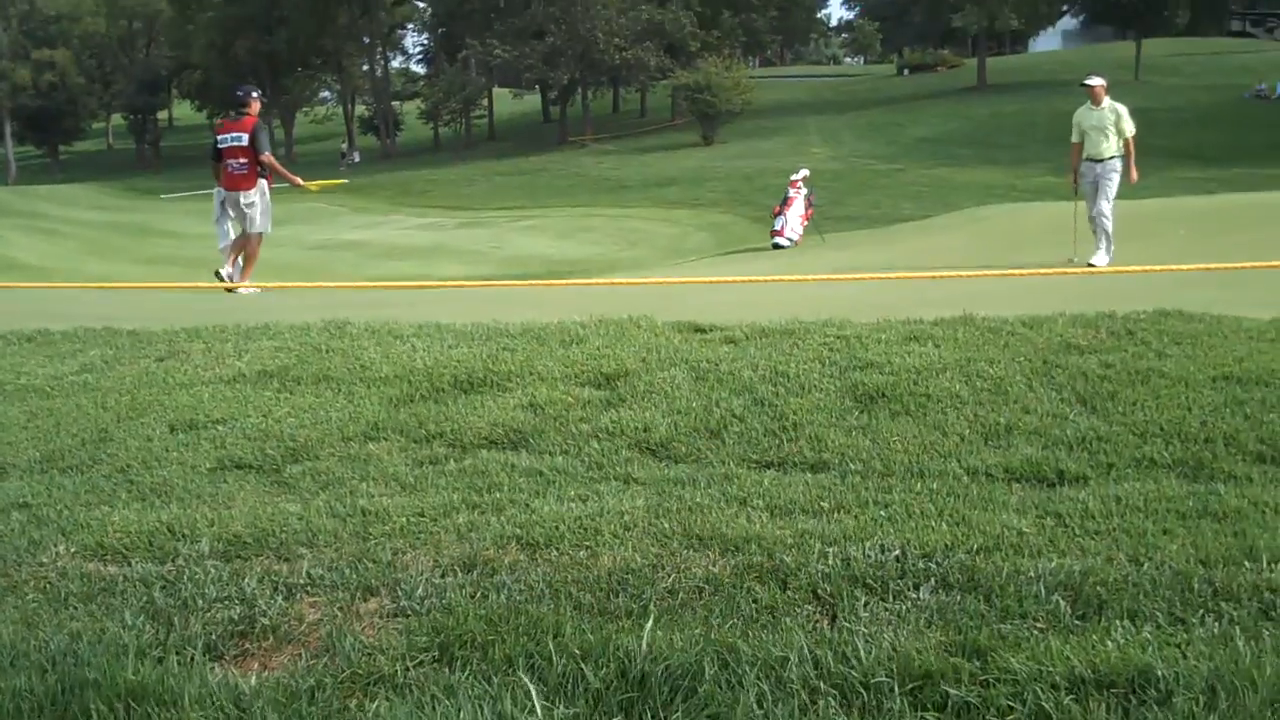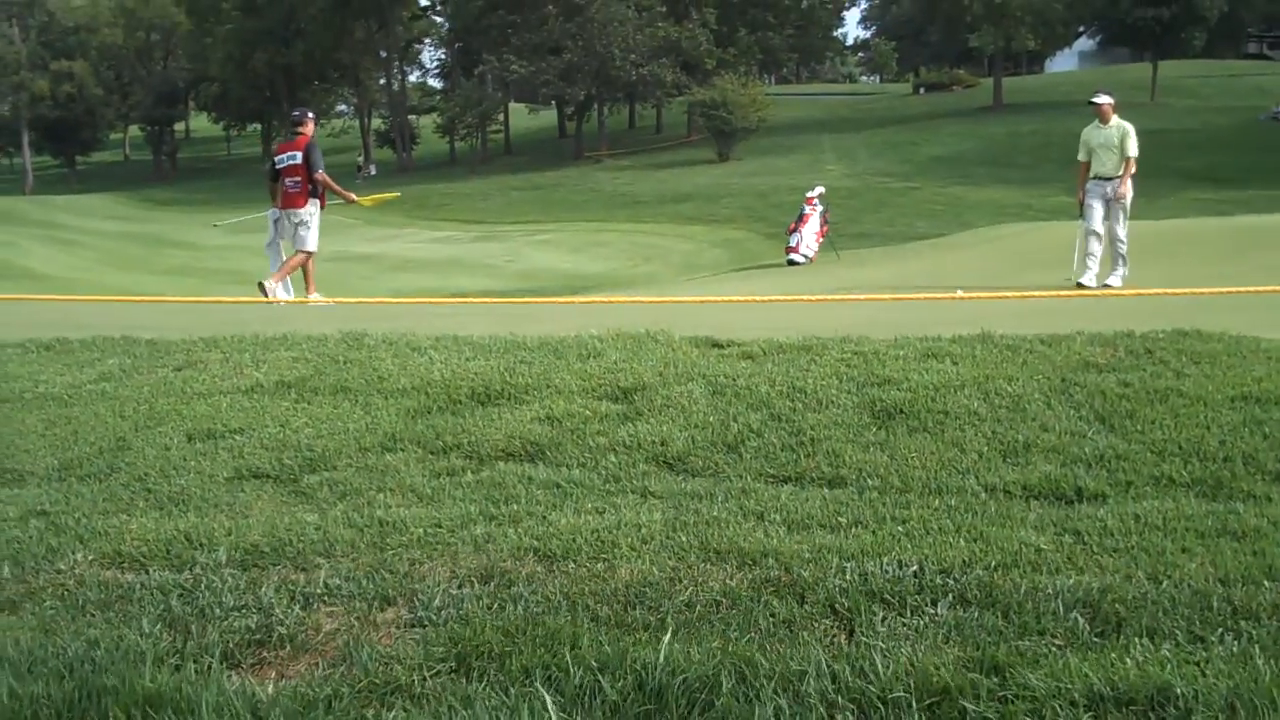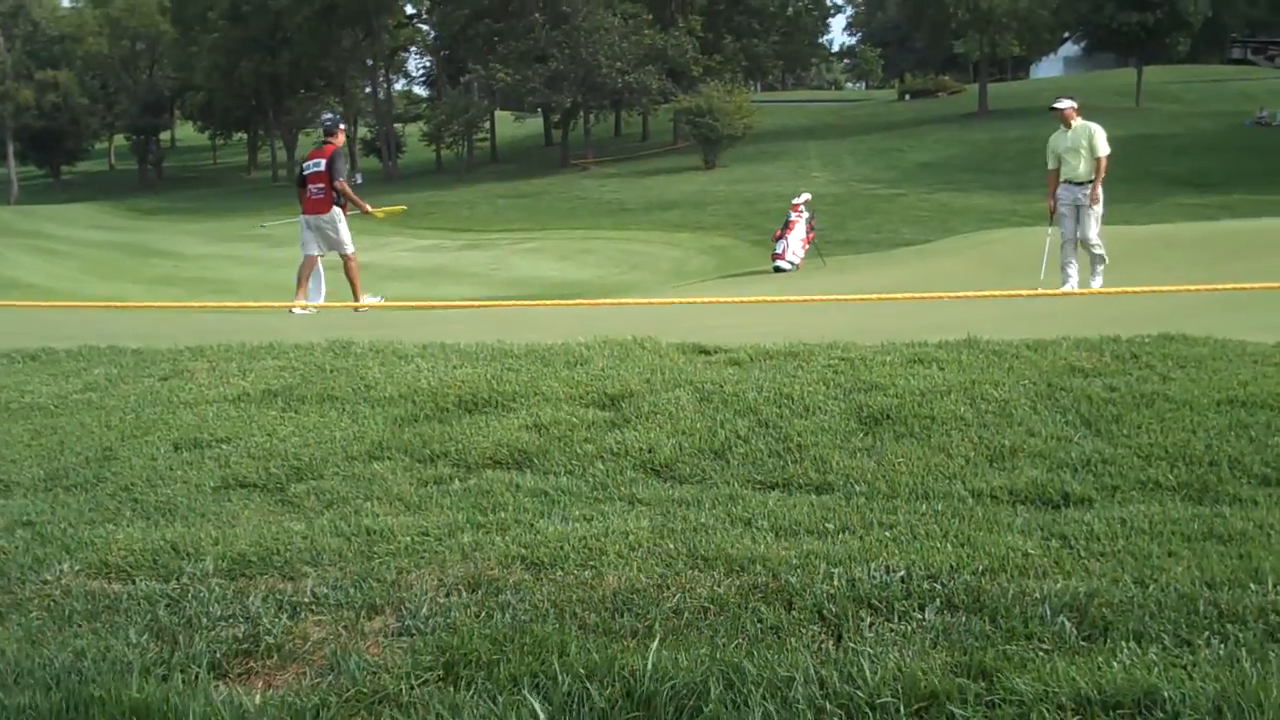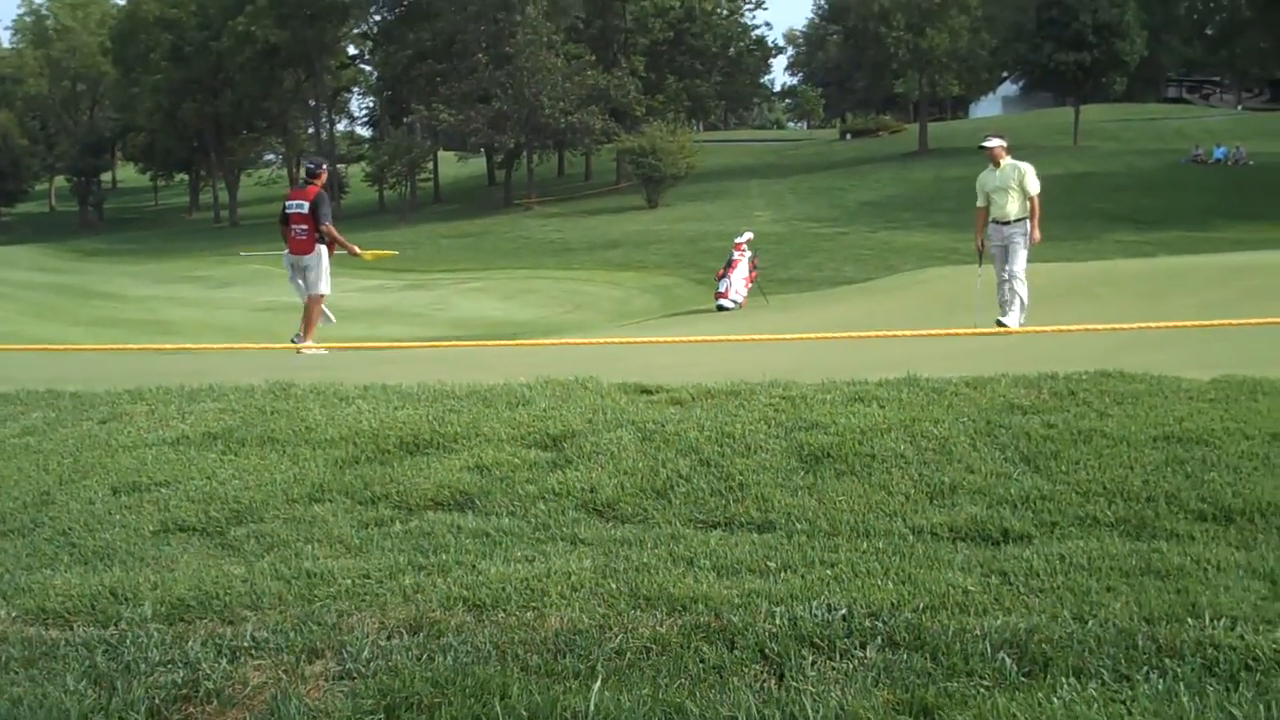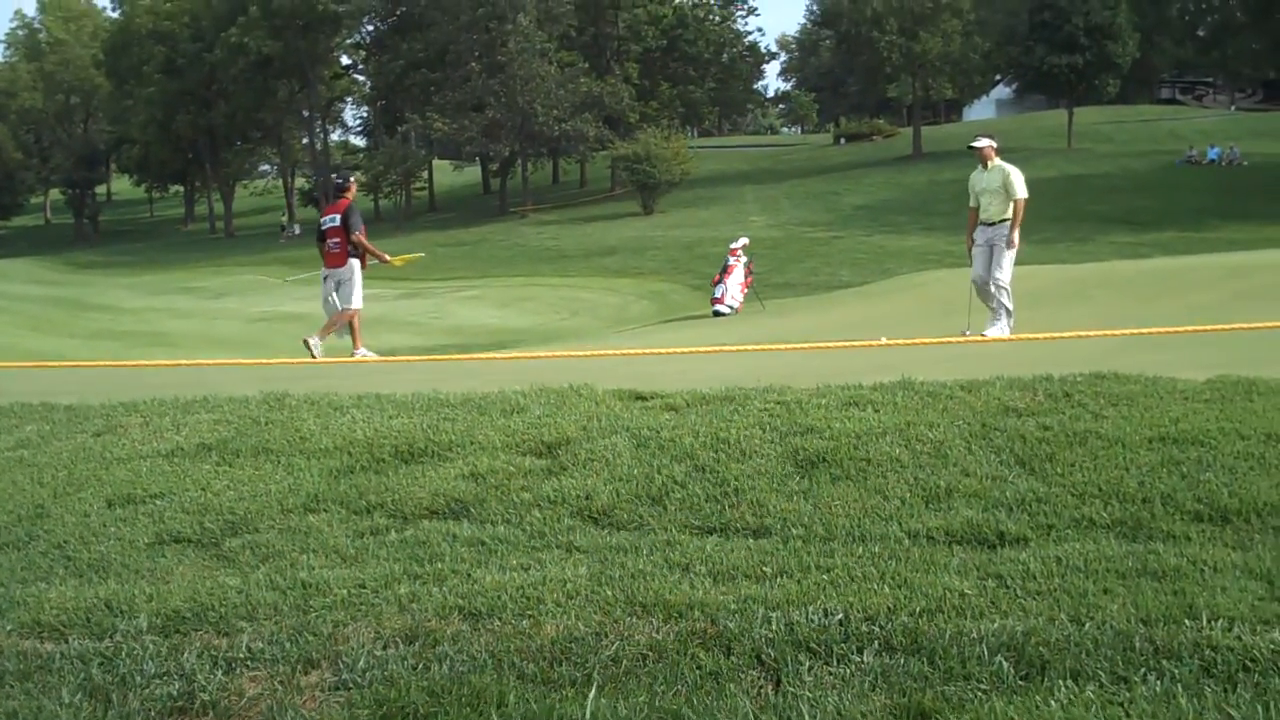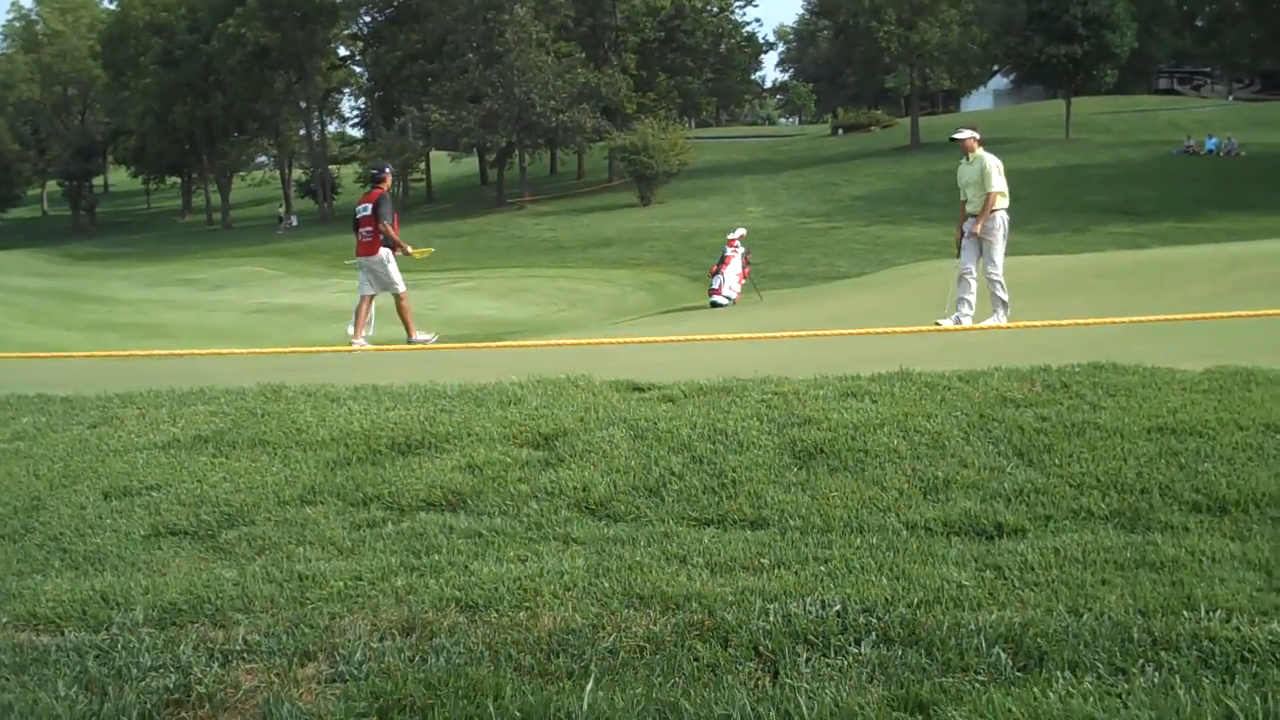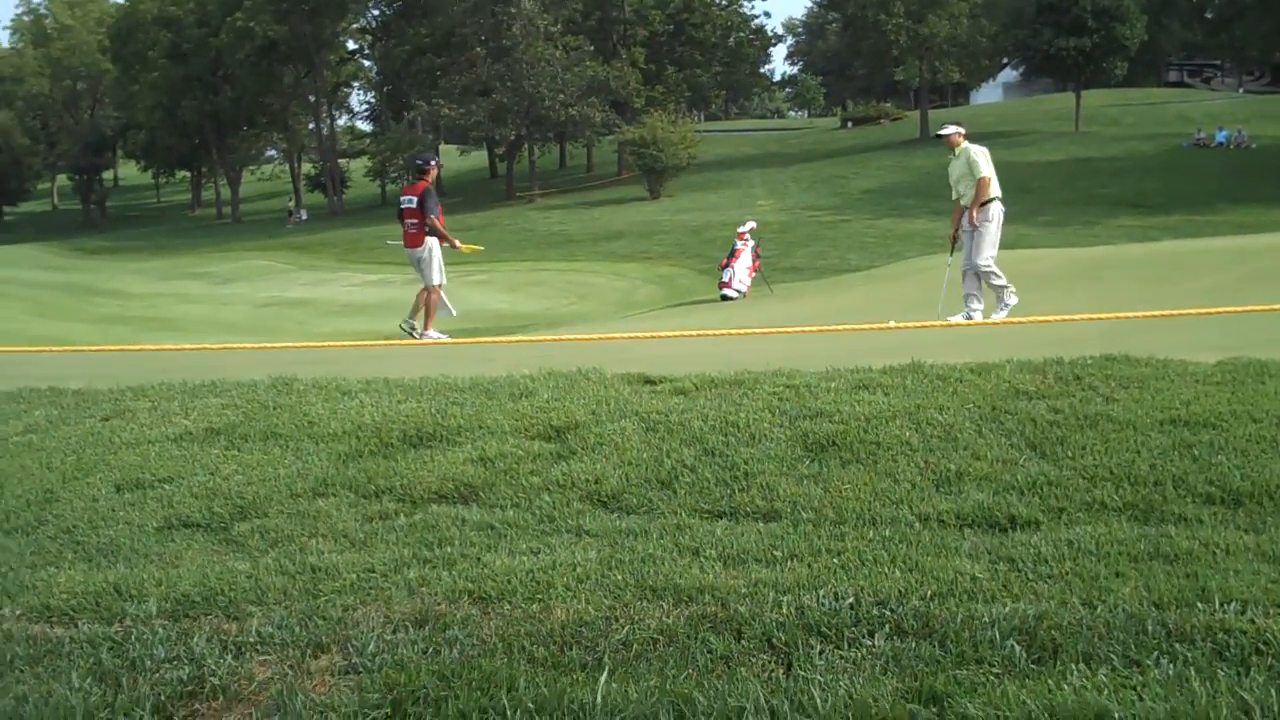
dt=0.4s
person 1, frame 1
left shoulder: (1117, 110)
right shoulder: (1080, 114)
left elbow: (1128, 140)
right elbow: (1077, 144)
left wrist: (1132, 167)
right wrist: (1073, 170)
left hip: (1110, 164)
right hip: (1088, 165)
left knee: (1103, 210)
right knee: (1093, 213)
left ankle: (1102, 254)
right ankle: (1106, 249)
person 1, frame 2
left shoulder: (1125, 128)
right shoulder: (1088, 132)
left elbow: (1130, 159)
left wrist: (1123, 184)
right wrist: (1080, 189)
left hip: (1118, 184)
right hip: (1095, 184)
left knee: (1117, 233)
right knee: (1093, 228)
left ankle: (1118, 274)
right ankle: (1089, 274)
person 1, frame 3
left shoulder: (1091, 129)
right shoulder: (1054, 139)
left elbow: (1102, 159)
right elbow: (1053, 170)
left wrist: (1096, 187)
right wrist: (1051, 197)
left hip: (1089, 188)
right hip: (1066, 189)
left knee: (1088, 236)
right knee: (1068, 238)
left ankle: (1098, 271)
right ankle: (1070, 282)
person 1, frame 4
left shoulder: (1021, 169)
right shoulder: (983, 177)
left elbow: (1034, 198)
right elbow: (982, 208)
left wrist: (1035, 227)
right wrist: (978, 235)
left hip: (1019, 227)
right hip: (995, 229)
left knee: (1015, 272)
right knee: (1002, 277)
left ankle: (1014, 318)
right ankle: (1008, 318)
person 1, frame 5
left shoulder: (1007, 171)
right shoulder: (974, 177)
left elbow: (1019, 202)
left wrist: (1014, 231)
right wrist: (969, 235)
left hip: (1004, 228)
right hip: (983, 229)
left knee: (1000, 278)
right knee: (978, 277)
left ankle: (1002, 324)
right ankle: (996, 312)
person 1, frame 6
left shoulder: (988, 162)
right shoulder: (962, 168)
left elbow: (992, 195)
left wrist: (979, 223)
right wrist: (959, 228)
left hip: (992, 219)
right hip: (971, 221)
left knee: (992, 271)
right knee: (966, 270)
left ankle: (1000, 314)
right ankle: (962, 315)
person 1, frame 7
left shoulder: (974, 152)
right shoulder: (952, 165)
left elbow: (984, 181)
left wrist: (974, 209)
right wrist: (954, 227)
left hip: (988, 211)
right hip: (970, 215)
left knee: (982, 262)
right knee: (968, 265)
left ankle: (1007, 295)
right ankle: (973, 311)
person 2, frame 1
left shoulder: (222, 127)
right shoulder: (256, 125)
left elbow: (216, 161)
right elbow: (264, 158)
left wrist: (220, 183)
right wrist: (290, 178)
left hip: (230, 189)
right hip: (252, 187)
left knee: (246, 234)
right knee: (255, 235)
left ankle: (227, 267)
right ankle: (243, 282)
person 2, frame 2
left shoulder: (280, 149)
right shoulder: (309, 144)
left elbow: (273, 182)
right elbow: (318, 176)
left wrist: (276, 203)
right wrist: (343, 194)
left hip: (287, 206)
right hip: (306, 205)
left knee: (306, 251)
right knee: (304, 253)
left ankle: (312, 294)
right ankle: (271, 282)
person 2, frame 3
left shoulder: (310, 157)
right shoulder: (336, 152)
left elbow: (300, 188)
right elbow: (339, 184)
left wrist: (306, 209)
right wrist: (360, 205)
left hip: (310, 214)
right hip: (330, 212)
left knee: (310, 257)
right knee: (349, 256)
left ankle: (299, 302)
right ankle: (359, 300)
person 2, frame 4
left shoulder: (291, 194)
right shoulder: (319, 195)
left elbow: (283, 225)
right elbow: (325, 227)
left wrist: (290, 245)
right wrist: (349, 247)
left hip: (296, 253)
right hip: (314, 251)
left knee: (312, 296)
right knee: (317, 297)
left ankle: (302, 334)
right ankle: (306, 343)
person 2, frame 5
left shoulder: (326, 211)
right shoulder: (349, 207)
left elbow: (320, 243)
right elbow: (356, 237)
left wrist: (328, 263)
right wrist: (379, 255)
left hip: (332, 266)
right hip: (348, 264)
left knee: (354, 309)
right knee: (349, 311)
left ankle: (358, 349)
right ankle: (316, 339)
person 2, frame 6
left shoulder: (362, 200)
right shoulder: (382, 196)
left elbow: (356, 230)
right elbow: (383, 226)
right wrist: (403, 246)
left hip: (363, 255)
right hip: (380, 253)
left knee: (366, 297)
right knee: (401, 294)
left ankle: (357, 339)
right ankle: (413, 336)
person 2, frame 7
left shoulder: (406, 190)
right shoulder: (427, 189)
left elbow: (401, 218)
right elbow: (431, 220)
right wrist: (450, 240)
left hip: (410, 244)
right hip: (427, 243)
left knee: (429, 286)
right knee: (435, 287)
left ankle: (411, 319)
right ankle: (428, 331)
